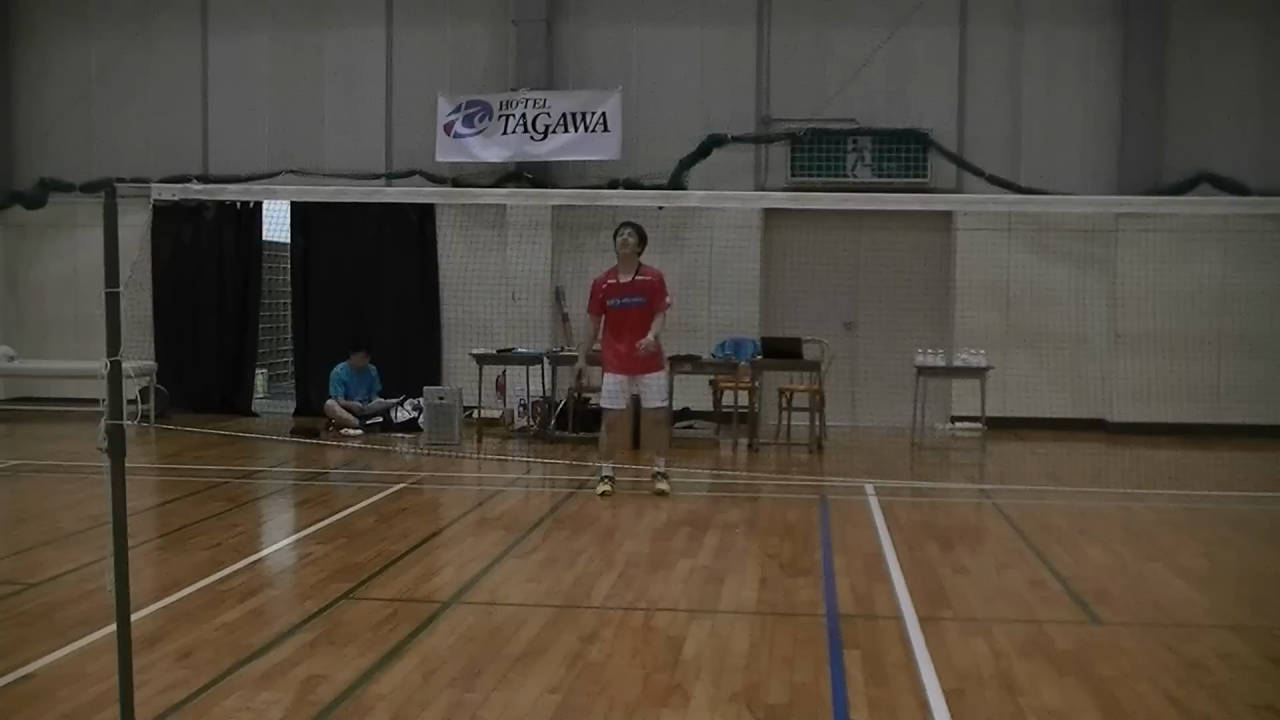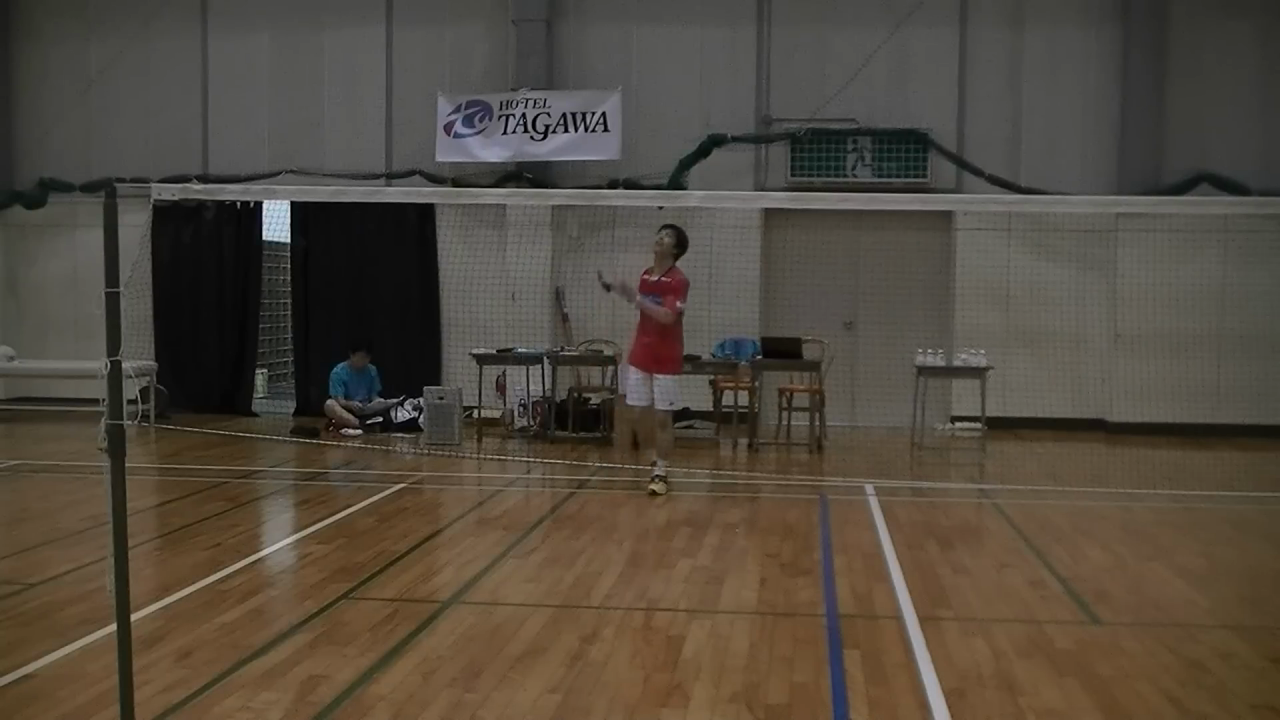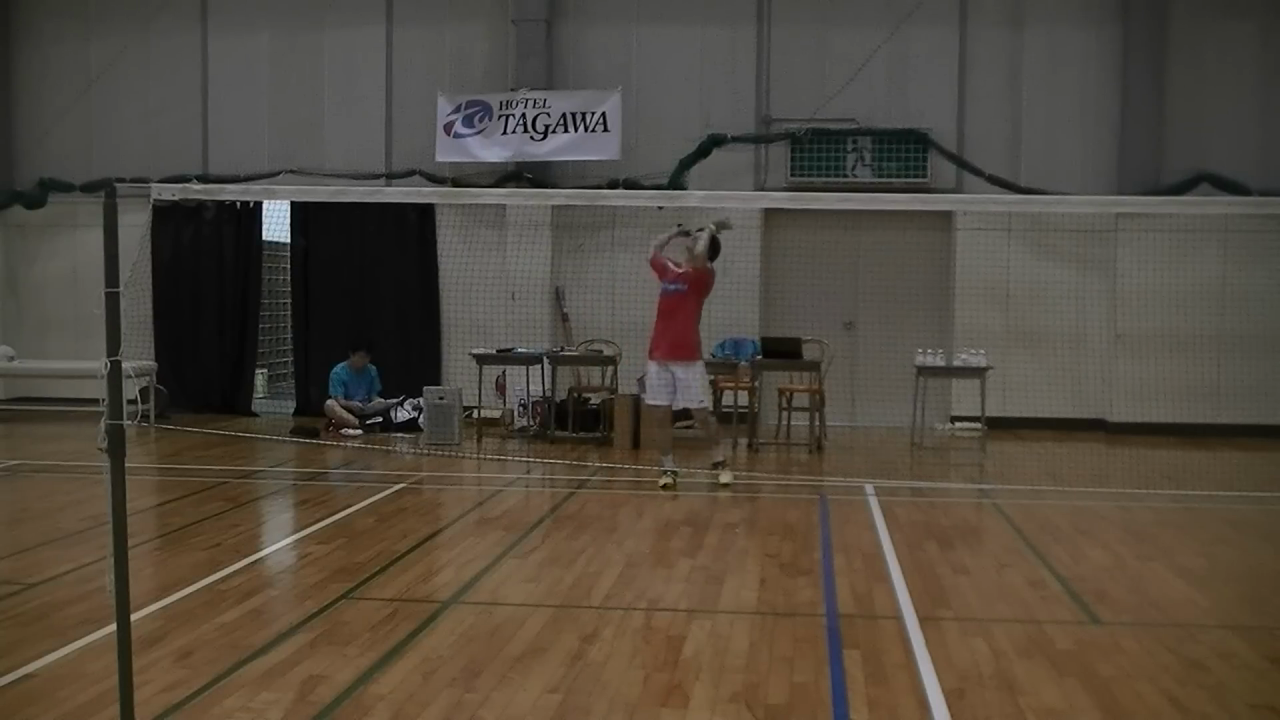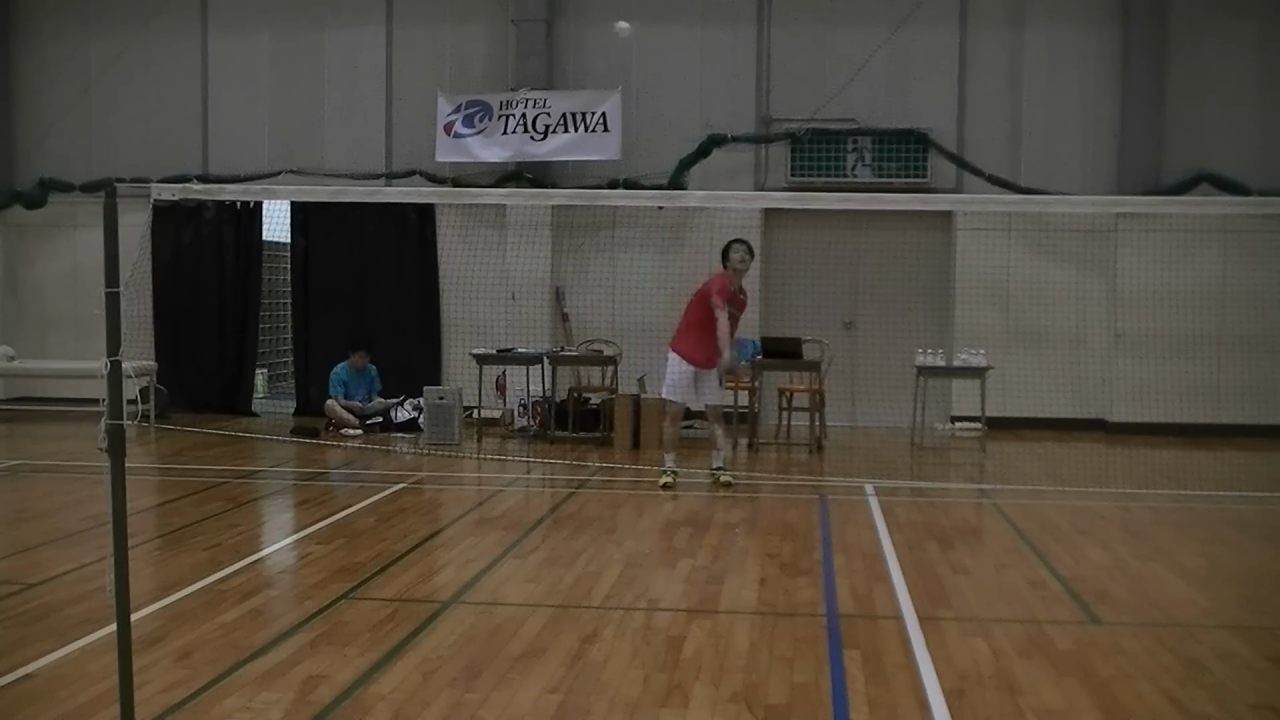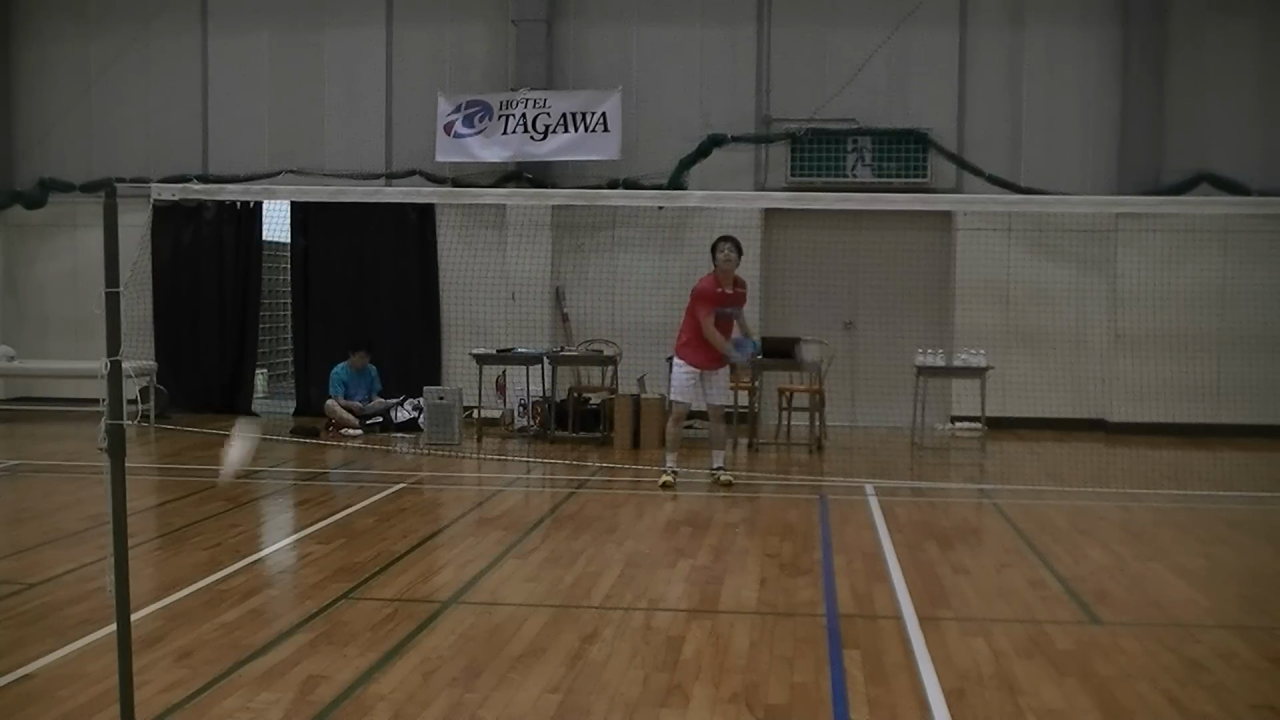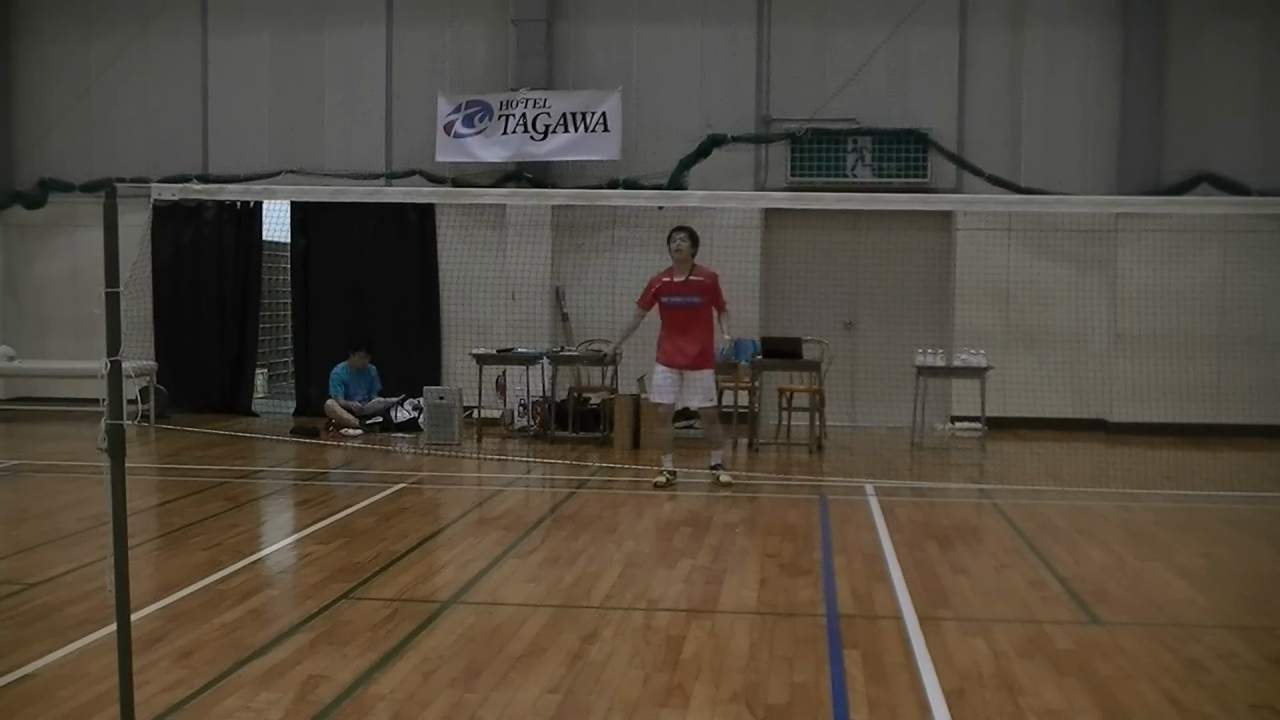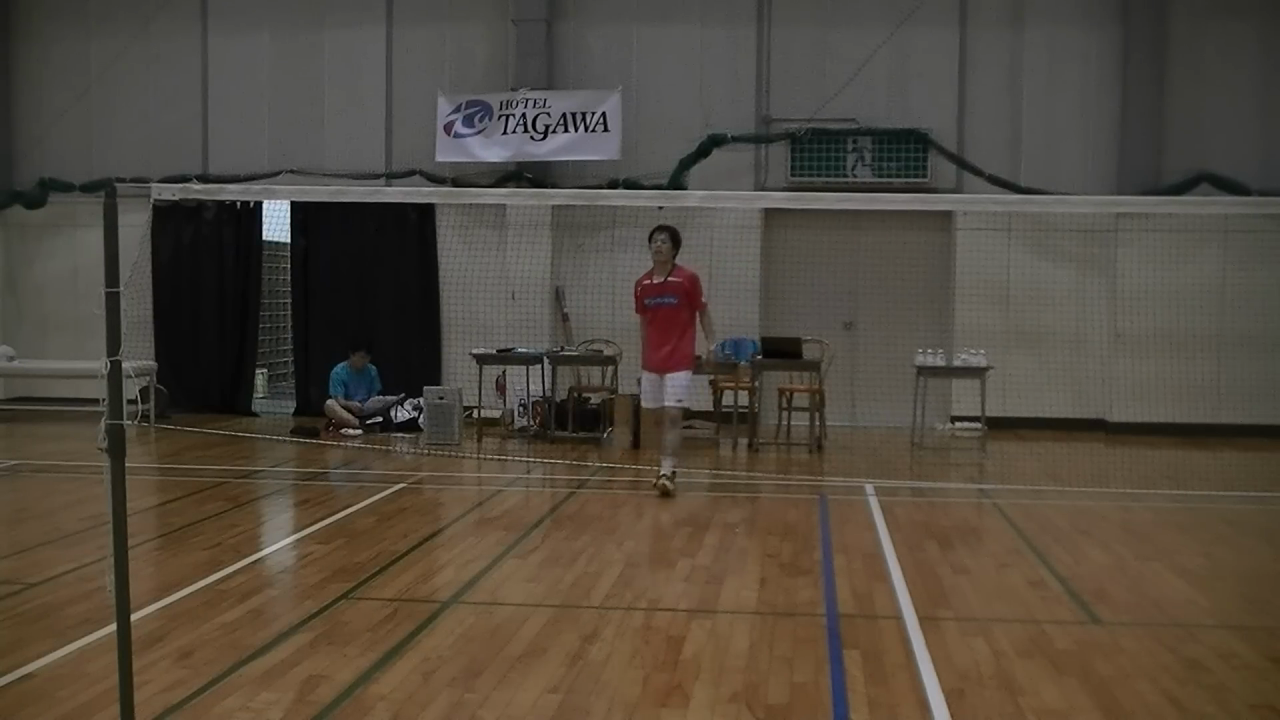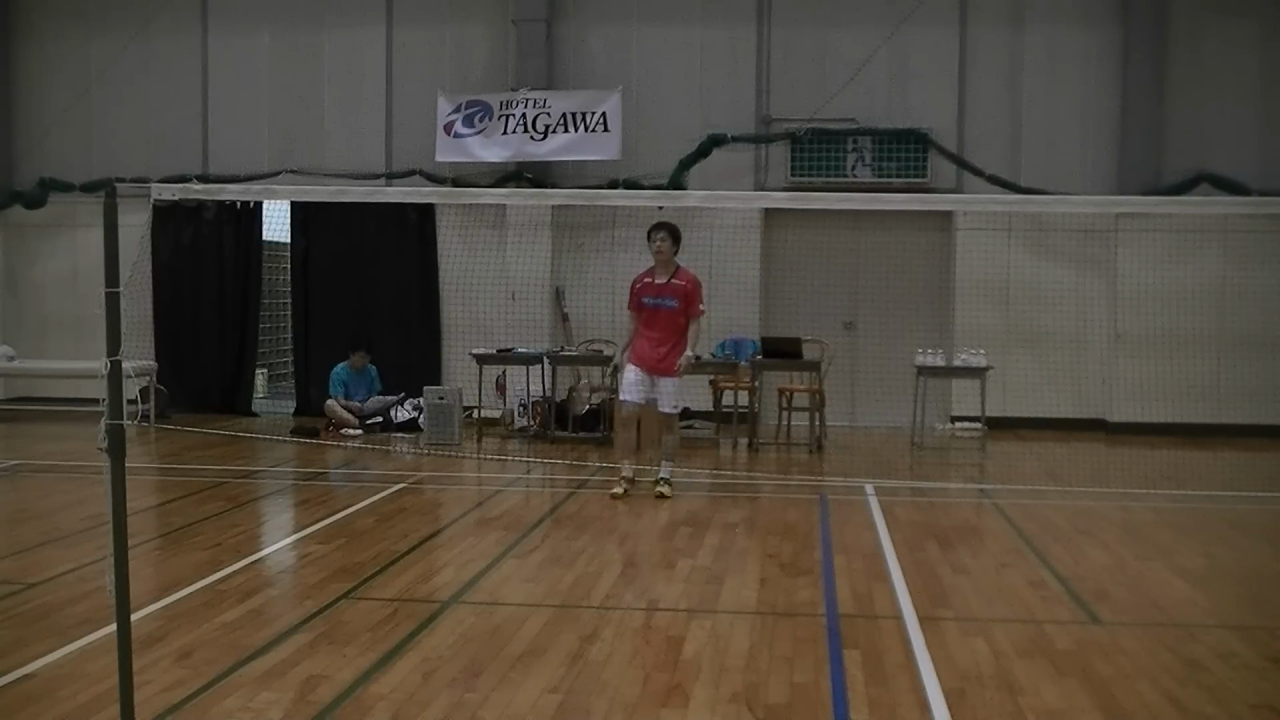
dt=0.5s
person 1, frame 1
left shoulder: (654, 279)
right shoulder: (602, 283)
left elbow: (660, 316)
right elbow: (594, 323)
left wrist: (652, 337)
right wrist: (582, 357)
left hip: (650, 361)
right hip: (615, 363)
left knee: (657, 417)
right knee: (611, 420)
left ankle: (660, 471)
right ankle: (606, 474)
person 1, frame 2
left shoulder: (678, 281)
right shoulder: (647, 277)
left elbow: (667, 316)
left wrist: (637, 298)
right wrist: (621, 290)
left hip: (666, 360)
right hip: (640, 356)
left knee: (661, 418)
right knee: (640, 416)
left ankle: (660, 474)
right ankle: (655, 467)
person 1, frame 3
left shoulder: (703, 274)
right shoulder: (669, 268)
left elbow: (699, 254)
right elbow: (654, 251)
left wrist: (710, 230)
right wrist: (676, 232)
left hip: (688, 356)
right hip: (659, 354)
left knee: (702, 414)
right knee: (661, 416)
left ankle: (720, 462)
right ankle: (668, 468)
person 1, frame 4
left shoulder: (742, 297)
right shoulder: (718, 284)
left elbow: (729, 331)
right elbow: (721, 319)
left wrist: (725, 356)
right wrist: (727, 353)
left hip: (712, 359)
right hip: (684, 354)
left knee: (715, 413)
right knee: (675, 412)
left ankle: (718, 466)
right ankle: (669, 468)
person 1, frame 5
left shoulder: (741, 287)
right shoulder: (705, 287)
right elbow: (708, 329)
left wrist: (750, 337)
right wrist: (734, 354)
left hip: (717, 361)
right hip: (688, 357)
left knee: (717, 413)
right knee: (678, 412)
left ankle: (718, 467)
right ankle: (670, 468)
person 1, frame 6
left shoulder: (708, 278)
right shoulder: (658, 282)
left elbow: (722, 311)
right elbow: (639, 315)
left wrist: (725, 335)
right wrist: (618, 343)
left hip: (700, 359)
right hip: (667, 359)
left knee: (709, 414)
right knee: (663, 413)
left ankle: (717, 464)
right ankle: (668, 468)
person 1, frame 7
left shoulder: (688, 279)
right shoulder: (641, 284)
left elbow: (703, 313)
left wrist: (711, 345)
right wrist: (643, 357)
left hip: (679, 361)
right hip: (652, 361)
left knee: (673, 416)
right knee: (657, 416)
left ankle: (667, 474)
right ankle: (665, 468)
person 1, frame 8
left shoulder: (689, 283)
right shoulder: (639, 282)
left elbow: (694, 323)
left wrist: (688, 352)
right wrist: (622, 351)
left hip: (671, 363)
right hip: (638, 360)
left knee: (669, 420)
right knee: (626, 414)
left ankle: (665, 477)
right ankle: (627, 474)
